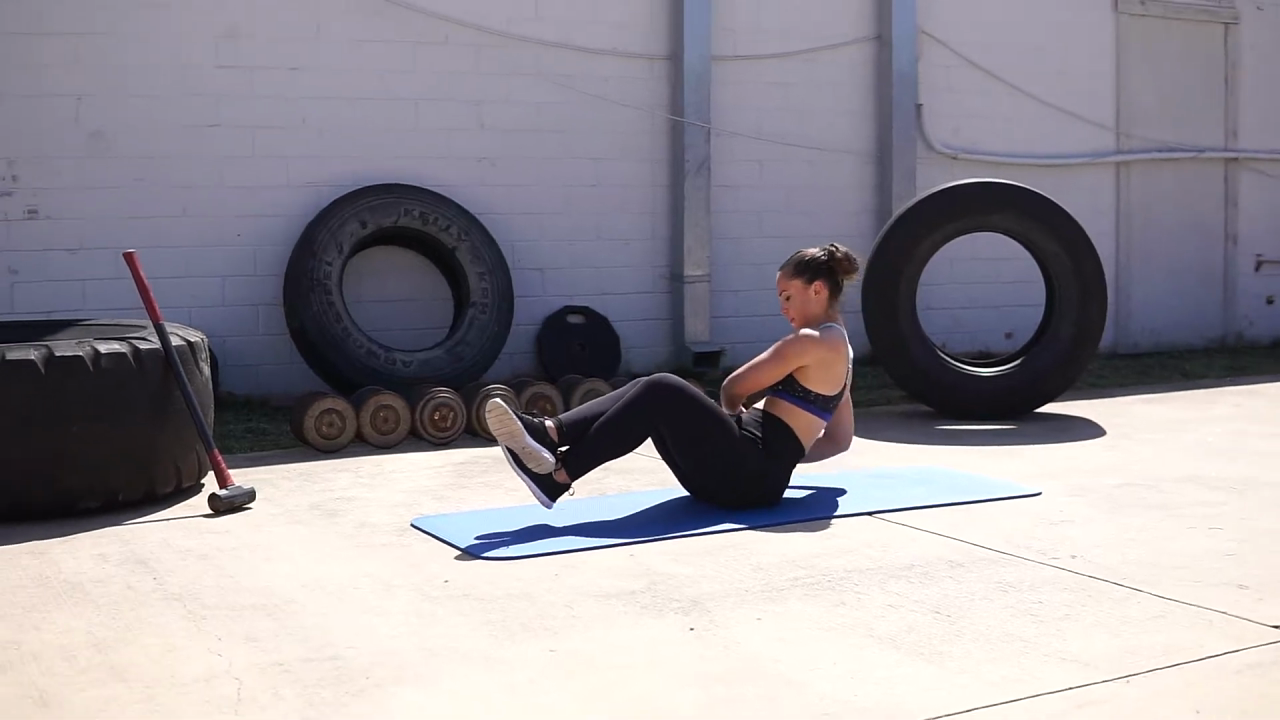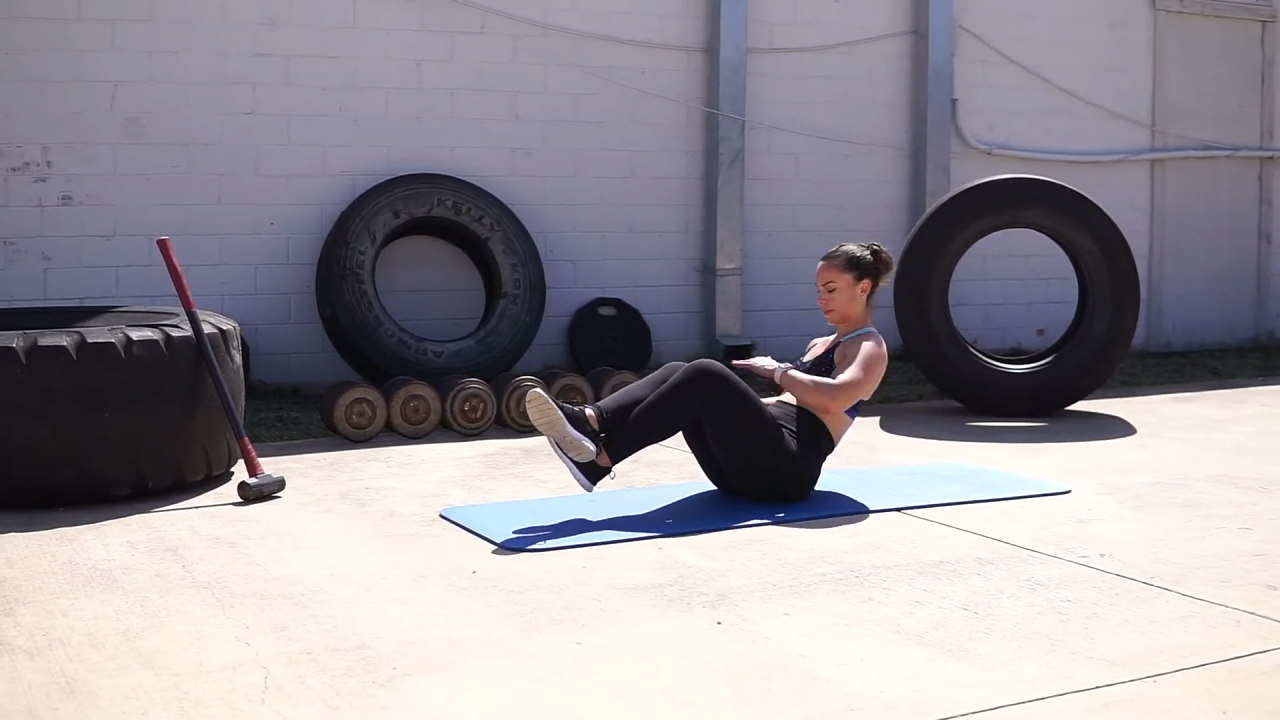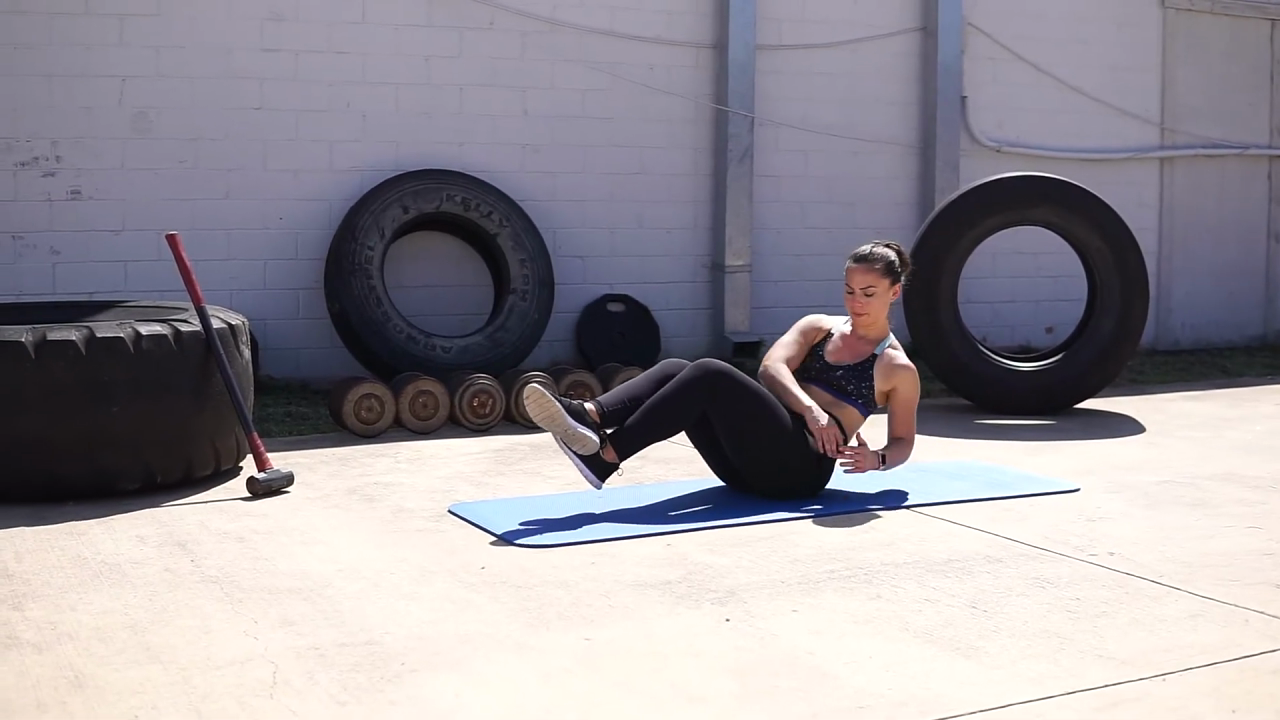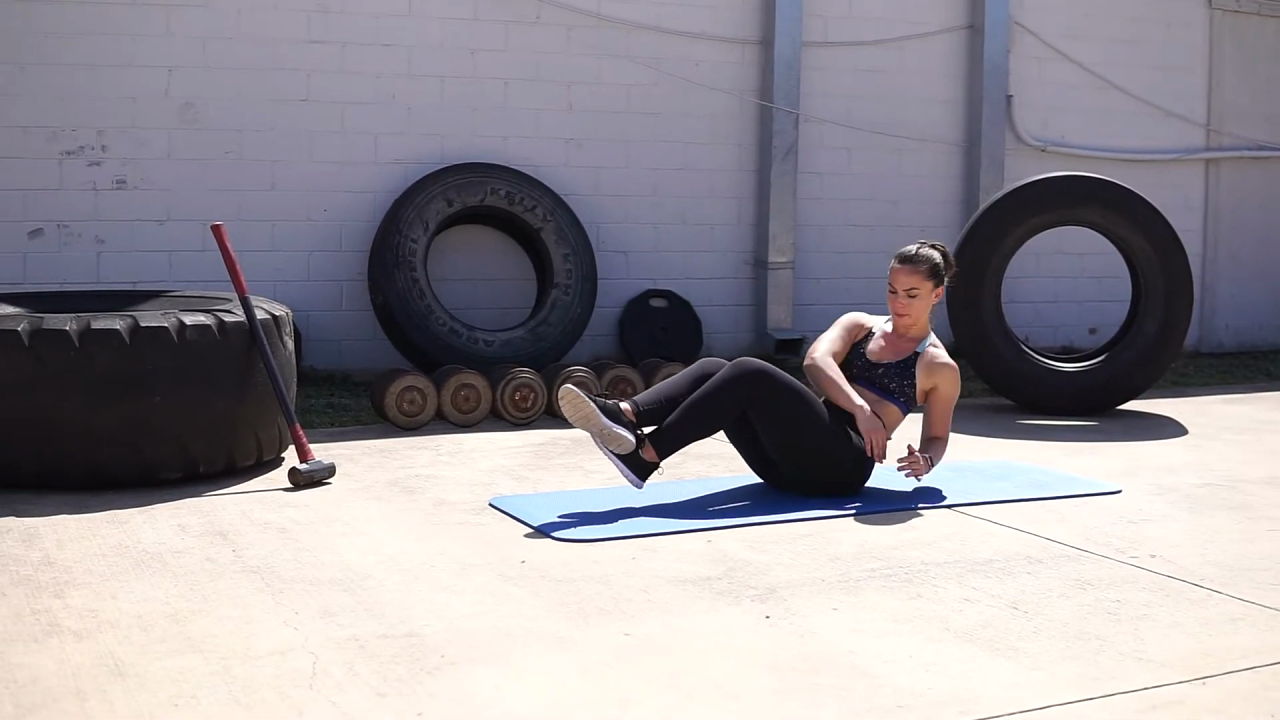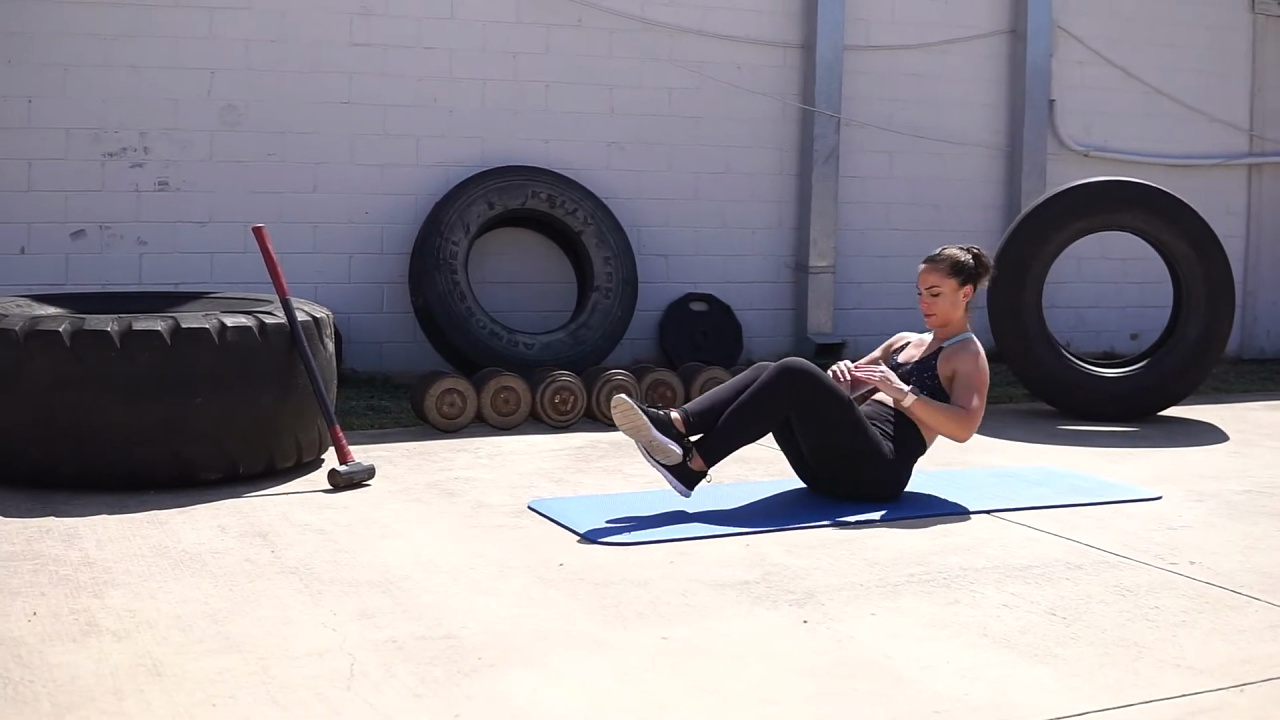
dt=1s
person 1, frame 1
left shoulder: (816, 342)
right shoulder: (827, 348)
left elbow: (737, 387)
right elbow: (841, 439)
left wrist: (726, 401)
left hip: (753, 477)
right hip: (735, 470)
left knee: (661, 389)
right knee: (644, 388)
left ankle: (559, 474)
right ankle: (547, 433)
person 1, frame 2
left shoulder: (869, 349)
right shoulder: (823, 345)
left elbow: (836, 399)
left wrist: (778, 372)
right wrist: (743, 401)
left hip: (784, 470)
right hip: (744, 466)
left knee: (705, 375)
right knee: (676, 372)
left ankle: (599, 458)
right ankle: (587, 421)
person 1, frame 3
left shoulder: (898, 368)
right shoulder: (820, 327)
left elbow: (903, 441)
right elbow: (774, 365)
left wrist: (876, 460)
right wrist: (812, 412)
left hip: (798, 465)
right hip: (753, 463)
left knee: (710, 375)
right knee: (675, 369)
left ankle: (607, 454)
right ankle: (588, 415)
person 1, frame 4
left shoulder: (940, 367)
right shoulder: (858, 325)
left elbow: (936, 440)
right elbow: (816, 363)
left wrist: (923, 459)
right wrist: (861, 410)
left hip: (839, 463)
right hip: (792, 463)
left knee: (747, 374)
right knee: (712, 369)
left ankle: (646, 454)
right ankle: (622, 414)
person 1, frame 5
left shoulder: (968, 357)
right shoulder: (907, 341)
left elbow: (963, 426)
right elbow: (846, 376)
left wrist: (905, 395)
right wrist: (845, 375)
left hip: (876, 468)
right hip: (833, 467)
left knee: (793, 372)
right knee: (764, 373)
left ankle: (693, 464)
right ankle: (671, 424)
